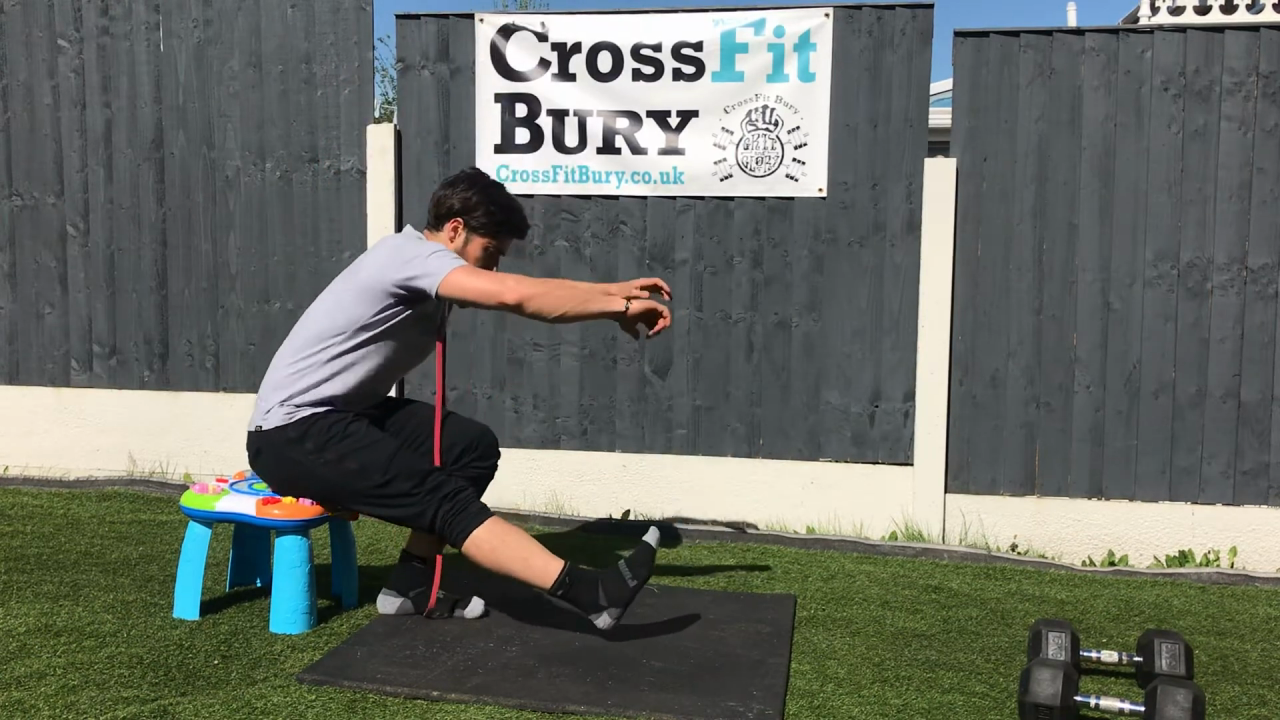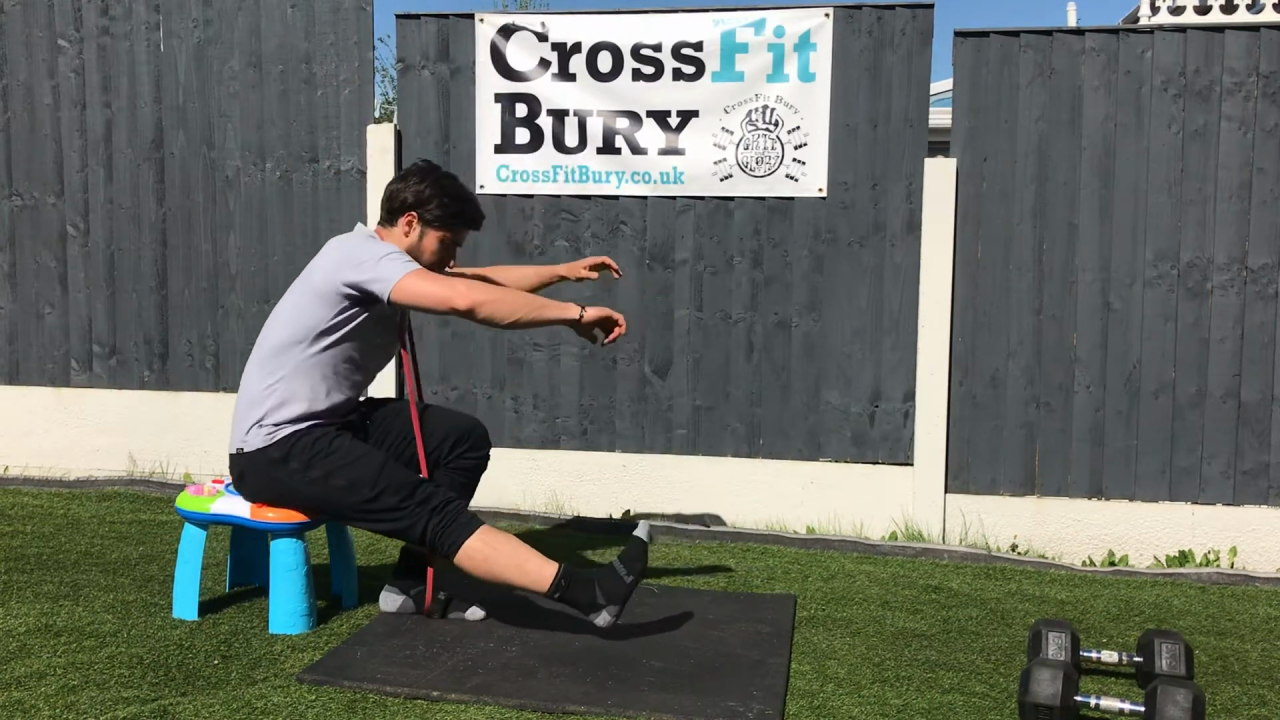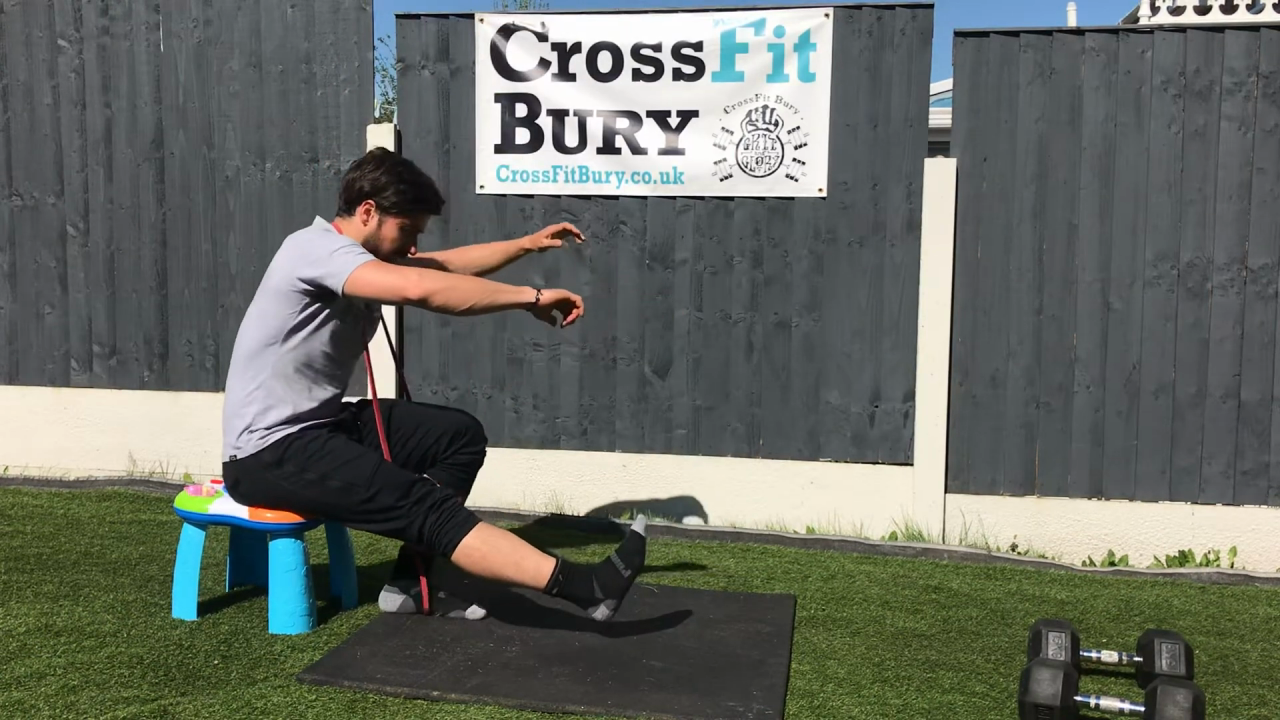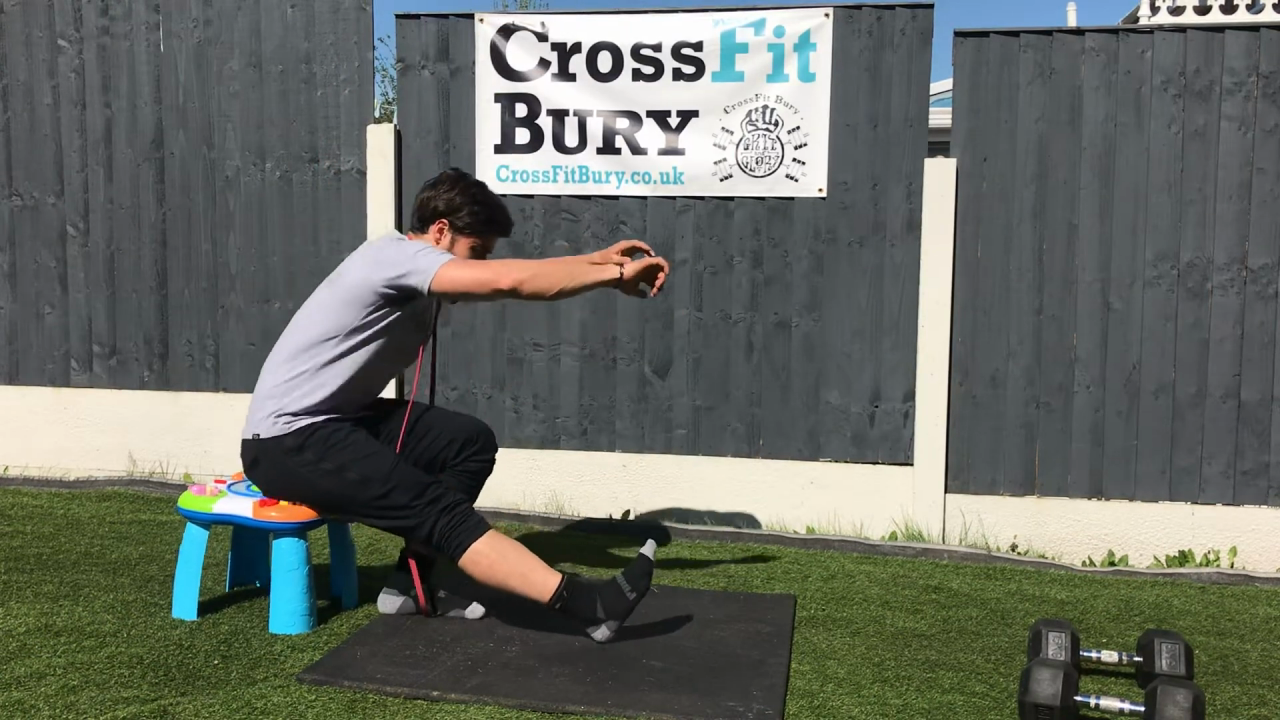
dt=0.4s
person 1, frame 1
left shoulder: (428, 270)
right shoulder: (409, 254)
left elbow: (524, 291)
right elbow: (512, 295)
left wrist: (615, 289)
right wrist: (619, 308)
left hip: (338, 415)
right hip: (289, 435)
left knee: (474, 448)
right knee: (441, 496)
left ankle: (409, 586)
right ankle: (586, 590)
person 1, frame 2
left shoulder: (383, 262)
right shoulder: (360, 254)
left elbow: (480, 282)
right elbow: (466, 301)
left wrist: (562, 271)
right wrist: (576, 314)
left hip: (327, 422)
right hip: (273, 451)
left knee: (464, 439)
right knee: (429, 506)
left ankle: (409, 586)
right ankle: (581, 590)
person 1, frame 3
left shoulder: (355, 257)
right shoulder: (316, 249)
left elbow: (447, 266)
right elbow: (421, 290)
left wrist: (527, 244)
right wrist: (532, 296)
left hip: (320, 423)
right hip: (266, 455)
left knee: (459, 434)
right knee: (424, 505)
left ankle: (409, 584)
right ankle: (578, 585)
person 1, frame 4
left shoulder: (410, 271)
right shoulder: (393, 256)
left elbow: (505, 276)
right elbow: (507, 282)
left wrist: (597, 259)
right wrist: (617, 276)
left hip: (335, 421)
right hip: (285, 442)
left knee: (470, 442)
right knee: (436, 505)
left ankle: (408, 585)
right ankle: (584, 603)
